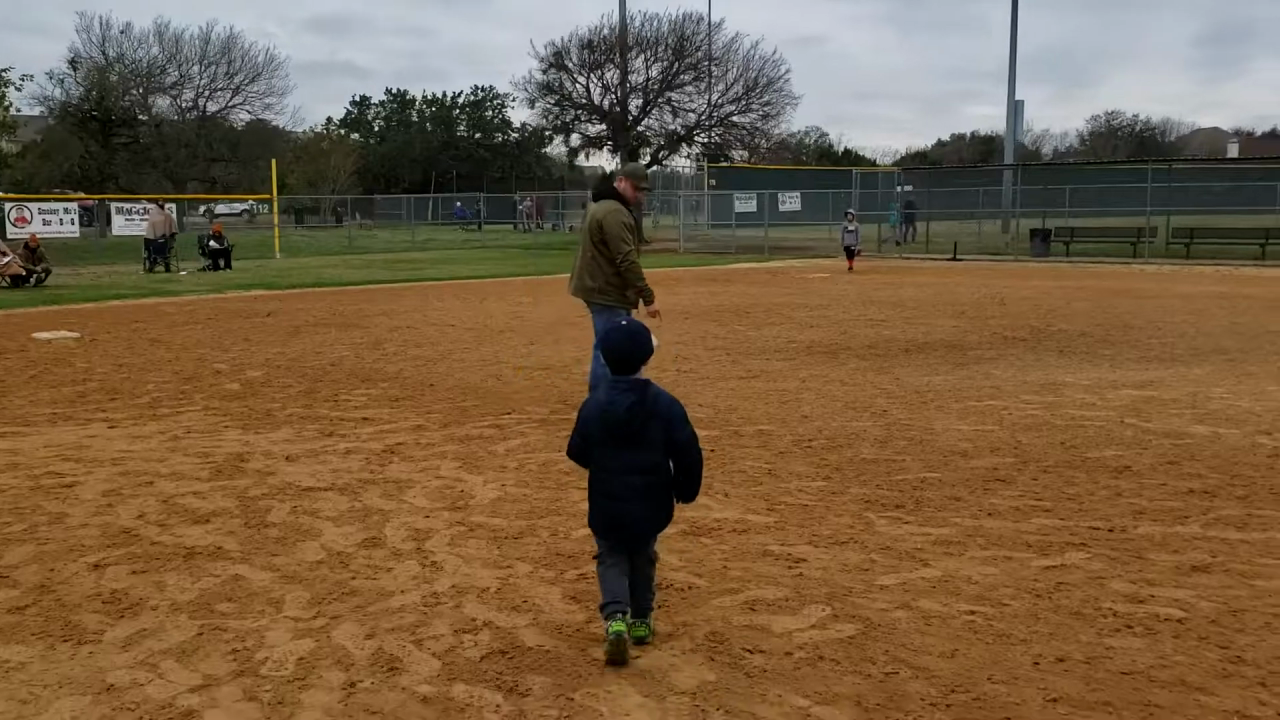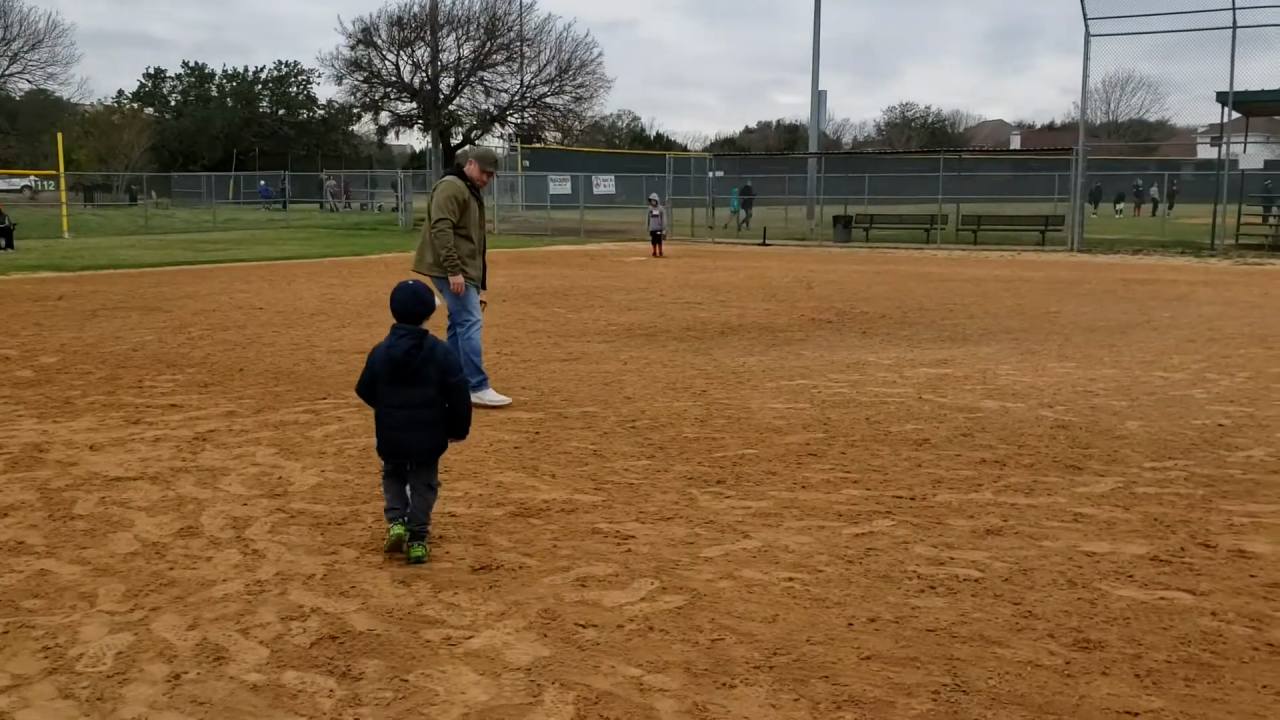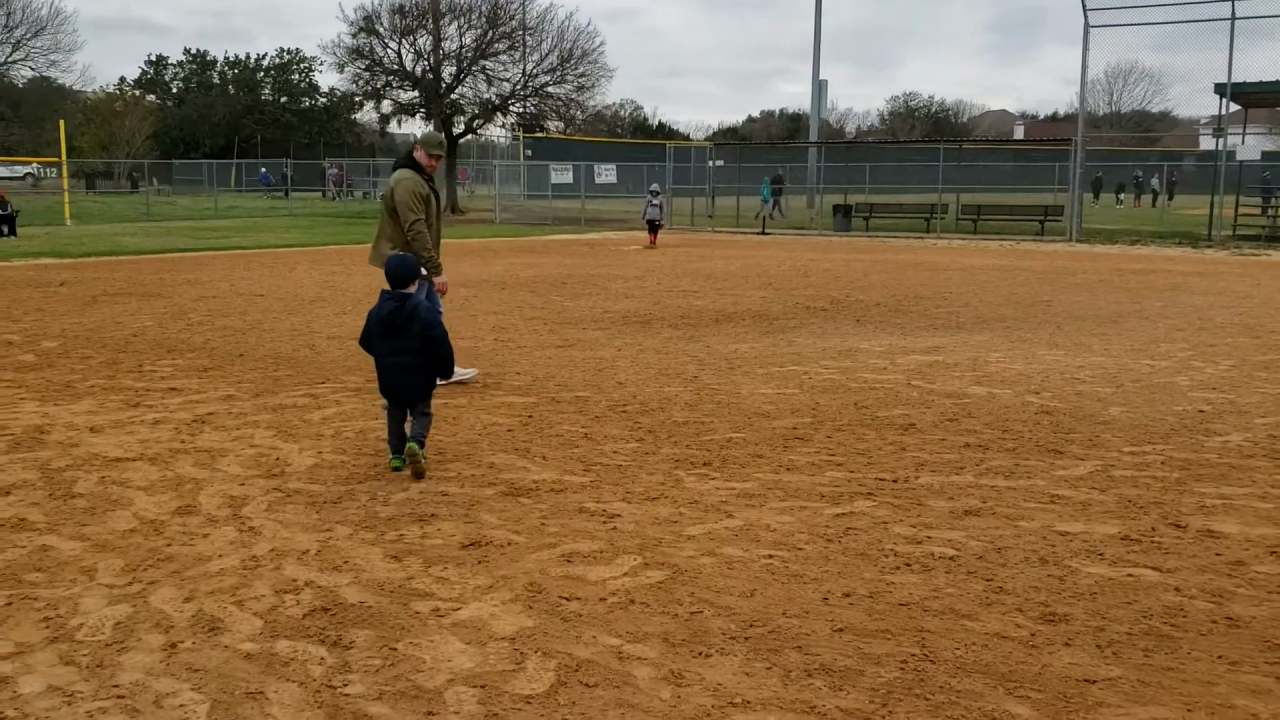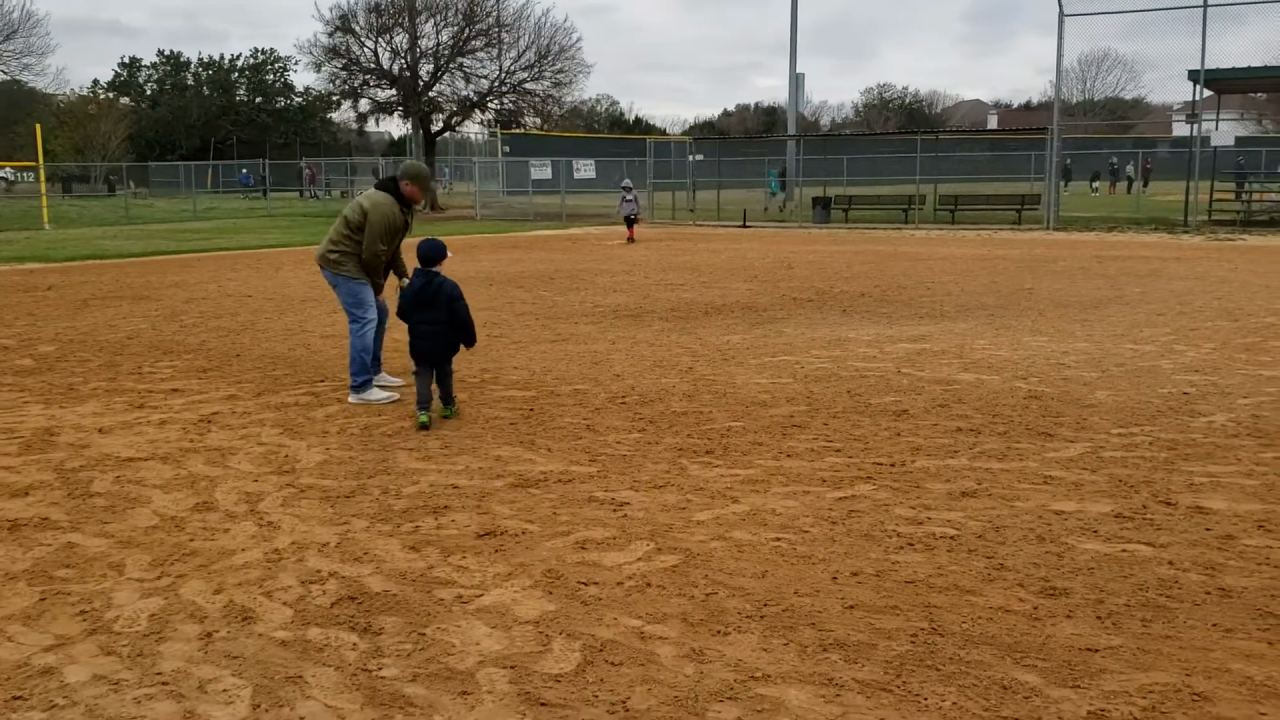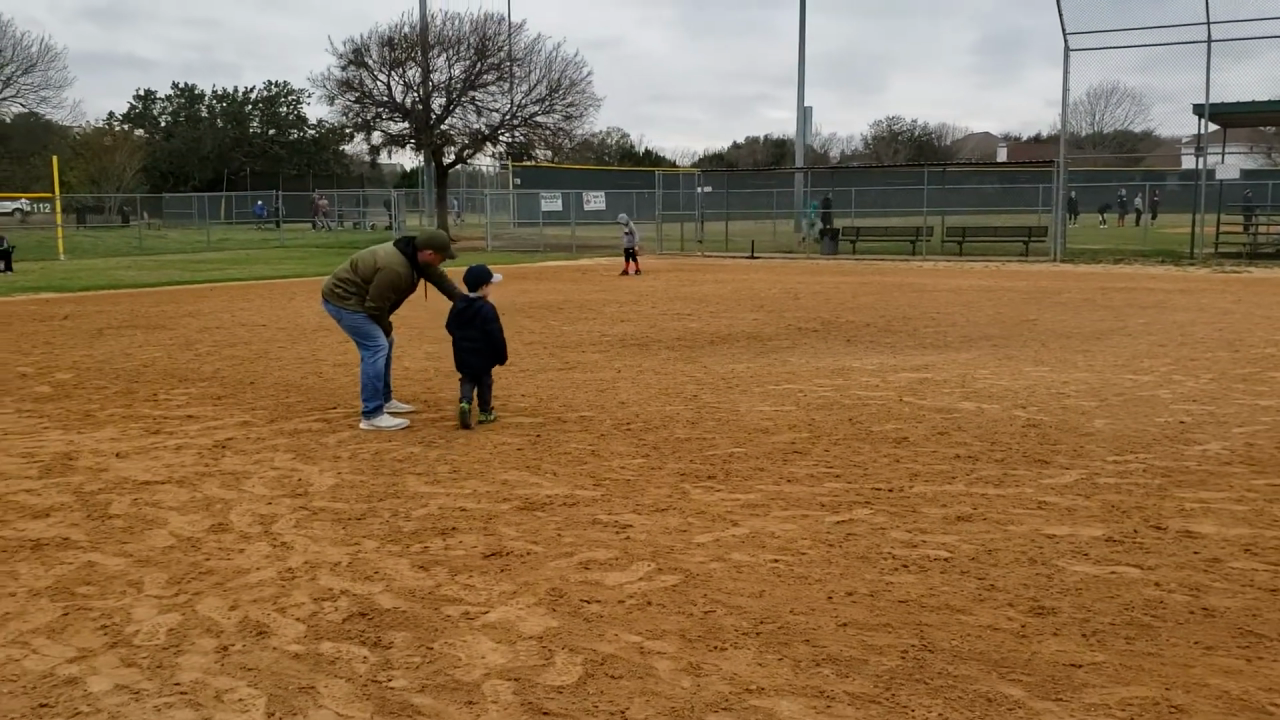
dt=1s
person 1, frame 1
left shoulder: (594, 405)
right shoulder: (665, 404)
left elbow: (577, 452)
right elbow: (687, 453)
right wrist: (686, 491)
left hip: (607, 503)
right hip: (650, 502)
left knee: (611, 560)
right knee: (642, 558)
left ankle: (617, 620)
right ankle: (640, 620)
person 1, frame 2
left shoulder: (380, 352)
right shoulder: (440, 352)
left elbow: (365, 391)
right elbow: (458, 396)
right wrist: (458, 430)
left hip: (392, 435)
right hip: (429, 435)
left knee: (394, 477)
right knee: (424, 483)
left ankle: (397, 525)
right ankle: (418, 539)
person 1, frame 3
left shoulder: (376, 311)
right shoulder: (424, 311)
left elbow: (366, 343)
right elbow: (441, 345)
right wrist: (445, 372)
left hip: (389, 377)
right hip: (419, 376)
left knee: (395, 413)
right knee: (421, 413)
left ankle: (397, 455)
right ankle: (415, 445)
person 1, frame 4
left shoulder: (411, 286)
right shoulder: (449, 287)
left elbow: (402, 313)
right elbow: (462, 316)
right wrist: (469, 339)
left hip: (419, 342)
right hip: (444, 341)
left knee: (423, 374)
right knee: (444, 372)
left ankle: (423, 411)
right ankle: (448, 405)
person 1, frame 5
left shoulder: (458, 305)
right shoulder: (487, 309)
left elbow: (450, 327)
right elbow: (496, 336)
right wrist: (502, 357)
left hip: (462, 356)
right hip: (482, 356)
left knee: (467, 381)
right knee: (485, 382)
left ankle: (465, 403)
right ankle: (485, 412)
person 2, frame 1
left shoulder: (601, 205)
right shoulder: (614, 212)
right elbow: (627, 260)
right wrist: (648, 298)
left hip: (599, 286)
right hip: (607, 291)
person 2, frame 2
left shoulder: (472, 192)
right shoulder: (451, 187)
right elbow: (442, 230)
left wrist: (479, 283)
right wrist: (454, 270)
left hip: (465, 271)
right hip: (452, 271)
left knee: (460, 324)
right knee: (470, 322)
right ankle: (478, 387)
person 2, frame 3
left shoulder: (422, 179)
right shoulder: (407, 181)
right elbow: (415, 231)
left wrist: (434, 267)
right wrist: (436, 270)
left hip: (417, 262)
left knee: (432, 313)
person 2, frame 4
left shoulder: (396, 202)
right shoulder: (384, 206)
left elbow: (391, 247)
right elbow: (372, 253)
left wrist: (403, 276)
right wrist: (377, 287)
left hip: (352, 264)
right hip: (342, 263)
left knee: (379, 314)
right knee: (365, 319)
left ankle: (373, 372)
right ankle: (361, 389)
person 2, frame 5
left shoulder: (414, 255)
right shoulder: (394, 268)
left elbow: (439, 277)
right elbow: (375, 306)
right wrist: (387, 330)
left hip: (358, 298)
right hip: (343, 299)
left knee: (383, 344)
right knee: (376, 347)
left ankle: (384, 400)
right ankle: (372, 416)
